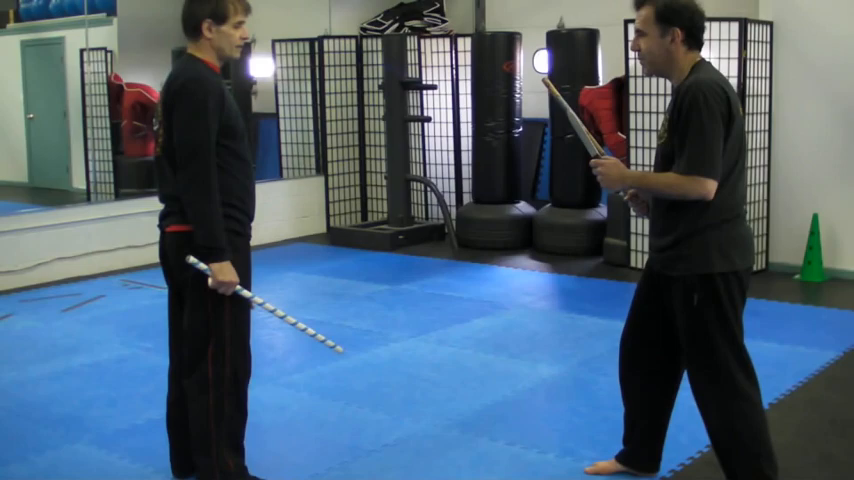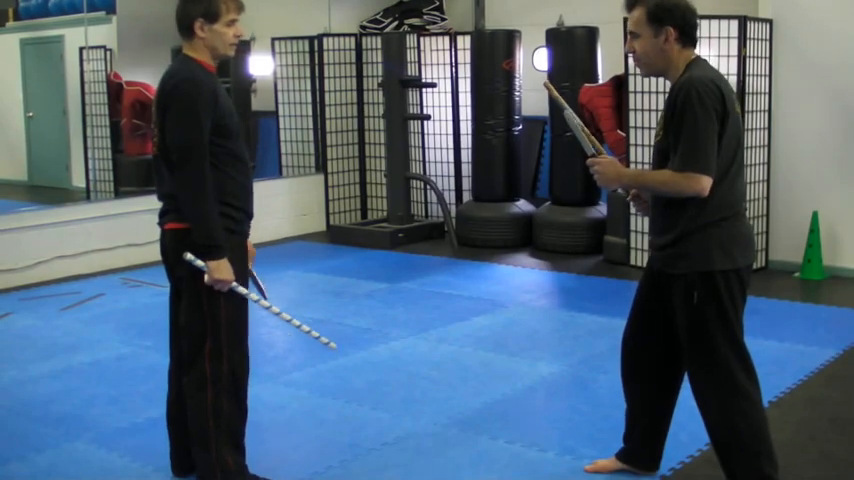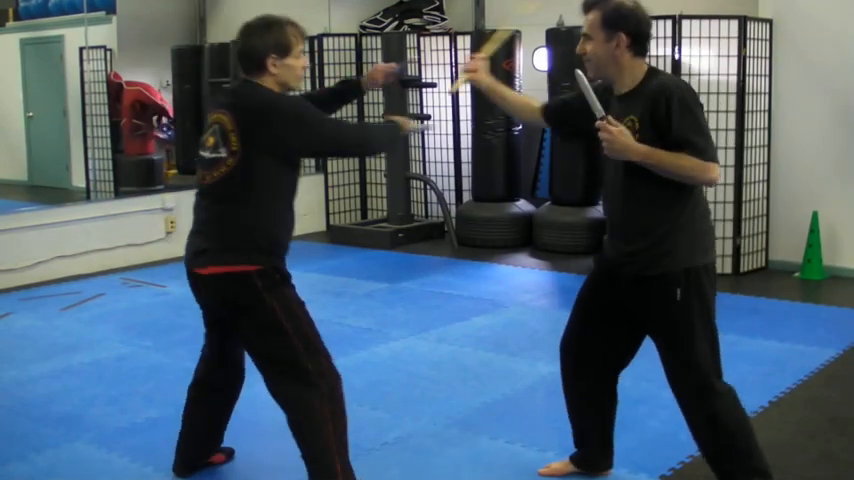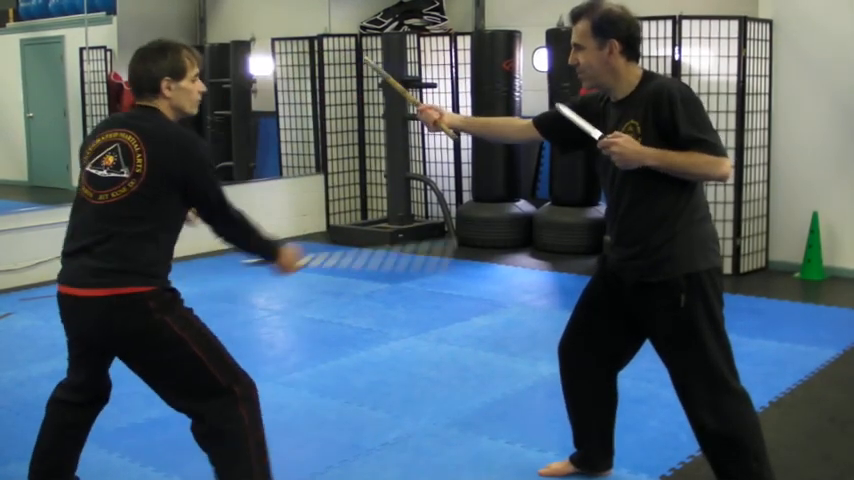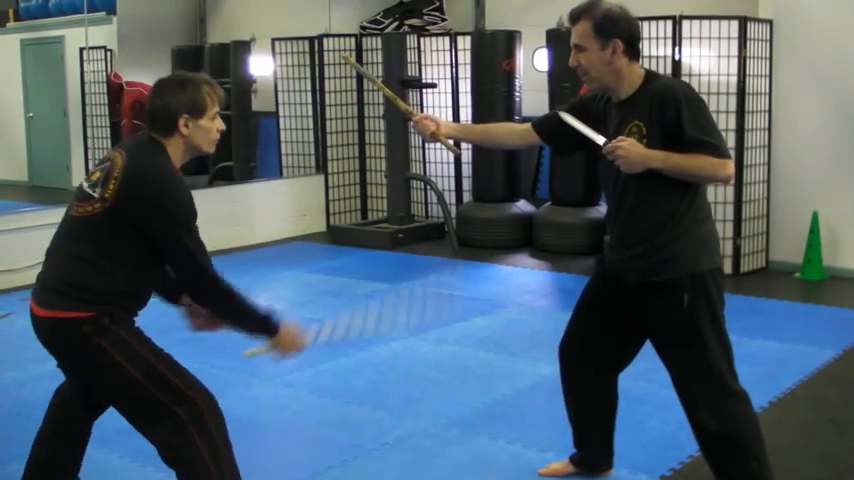
dt=1s
person 1, frame 1
left shoulder: (701, 92)
right shoulder: (691, 88)
left elbow: (702, 184)
left wrist: (628, 179)
right wrist: (651, 196)
left hip: (707, 260)
right hip: (676, 255)
left knee: (720, 376)
right knee: (643, 354)
person 1, frame 2
left shoulder: (695, 88)
right shoulder: (693, 83)
left elbow: (697, 181)
left wrist: (623, 177)
right wrist: (652, 195)
left hip: (707, 257)
right hip: (679, 252)
left knee: (721, 374)
right knee: (644, 352)
person 1, frame 3
left shoulder: (669, 94)
right shoulder: (603, 95)
left elbow: (709, 171)
right elbow: (538, 114)
left wrist: (635, 150)
right wrist: (486, 83)
left hip: (676, 263)
right hip: (622, 257)
left knee: (697, 380)
right knee: (582, 356)
person 1, frame 4
left shoulder: (667, 95)
right shoulder: (595, 107)
left elbow: (719, 166)
right elbow: (525, 129)
left wrist: (644, 154)
right wrist: (455, 121)
left hip: (680, 269)
right hip: (622, 264)
left knee: (710, 388)
right knee: (580, 354)
person 1, frame 5
left shoulder: (671, 96)
right shoulder: (595, 107)
left elbow: (723, 168)
right elbow: (523, 134)
left wrist: (650, 157)
right wrist: (450, 129)
left hip: (682, 270)
right hip: (622, 265)
left knee: (711, 390)
right knee: (581, 356)
person 2, frame 1
left shoulder: (189, 79)
right shoulder: (199, 84)
right elbow: (197, 177)
right wrist: (218, 255)
left hip: (190, 241)
right hip: (207, 244)
left knee: (192, 355)
right knee: (222, 360)
person 2, frame 2
left shoulder: (192, 79)
right shoulder: (190, 84)
right elbow: (191, 176)
left wrist: (236, 236)
right wrist: (215, 252)
left hip: (197, 238)
right hip: (204, 243)
left knee: (192, 351)
right knee: (219, 357)
person 2, frame 3
left shoulder: (233, 101)
right shoulder: (271, 110)
left elbow: (298, 112)
right elbow: (342, 139)
left wrist: (360, 84)
right wrist: (393, 128)
left hip: (205, 263)
right hip: (247, 271)
left knee: (224, 355)
right knee: (314, 384)
person 2, frame 4
left shoulder: (101, 133)
right shoulder: (179, 143)
right elbow: (221, 214)
right wrist: (274, 250)
left hip: (76, 292)
right hip: (135, 298)
left knee: (82, 386)
right knee: (227, 397)
person 2, frame 5
left shoulder: (131, 158)
right shoulder: (161, 188)
right elbow: (202, 279)
left wrist: (185, 298)
right wrist: (271, 328)
left hip: (55, 307)
right hip: (84, 320)
left knee: (85, 388)
right knee: (191, 415)
